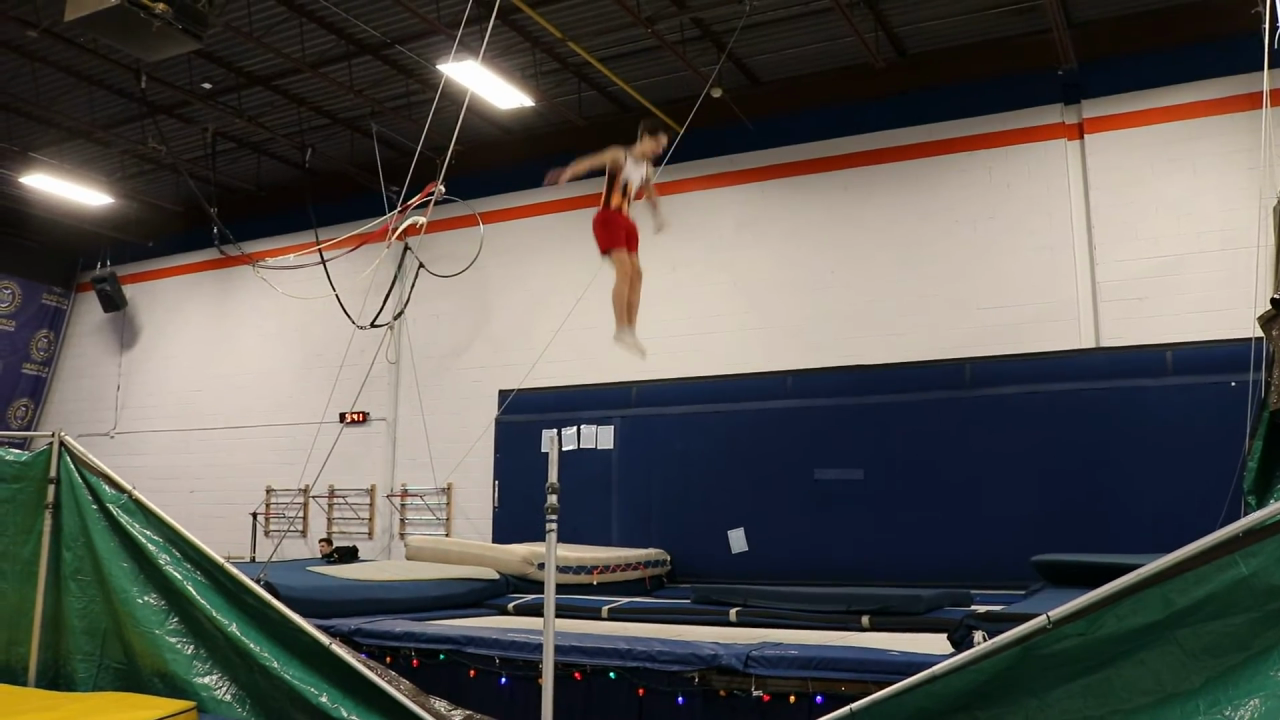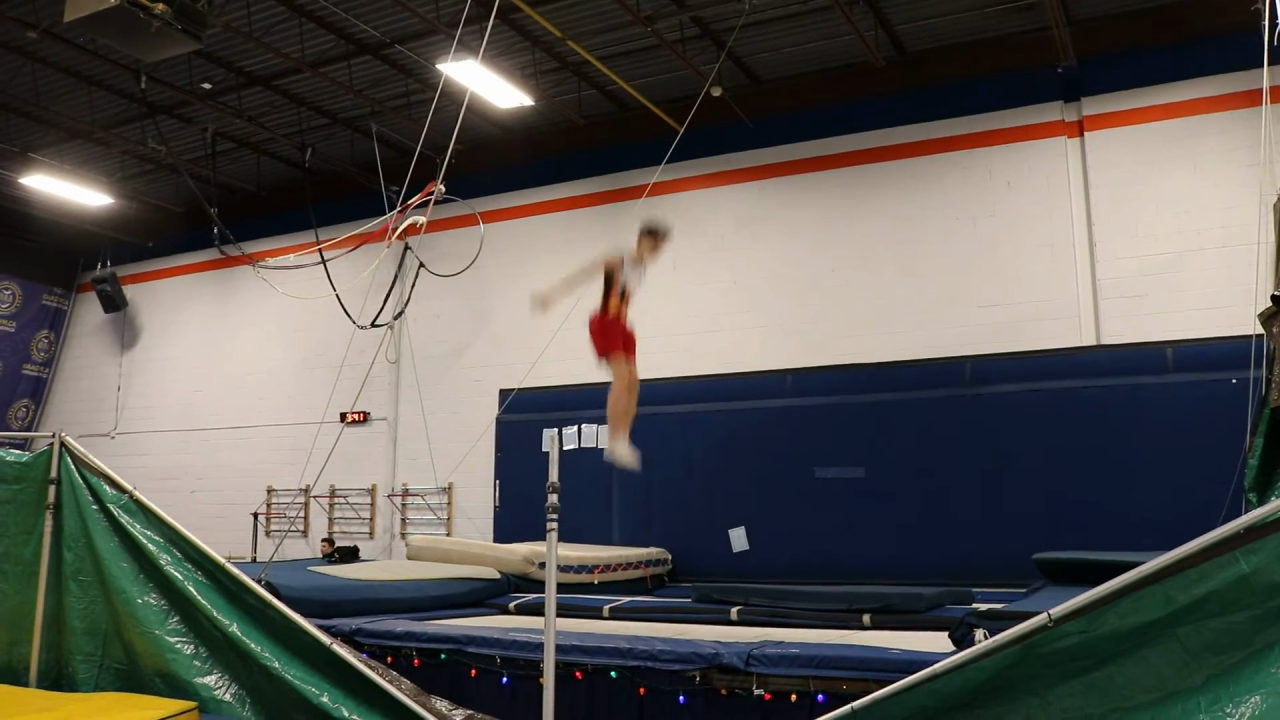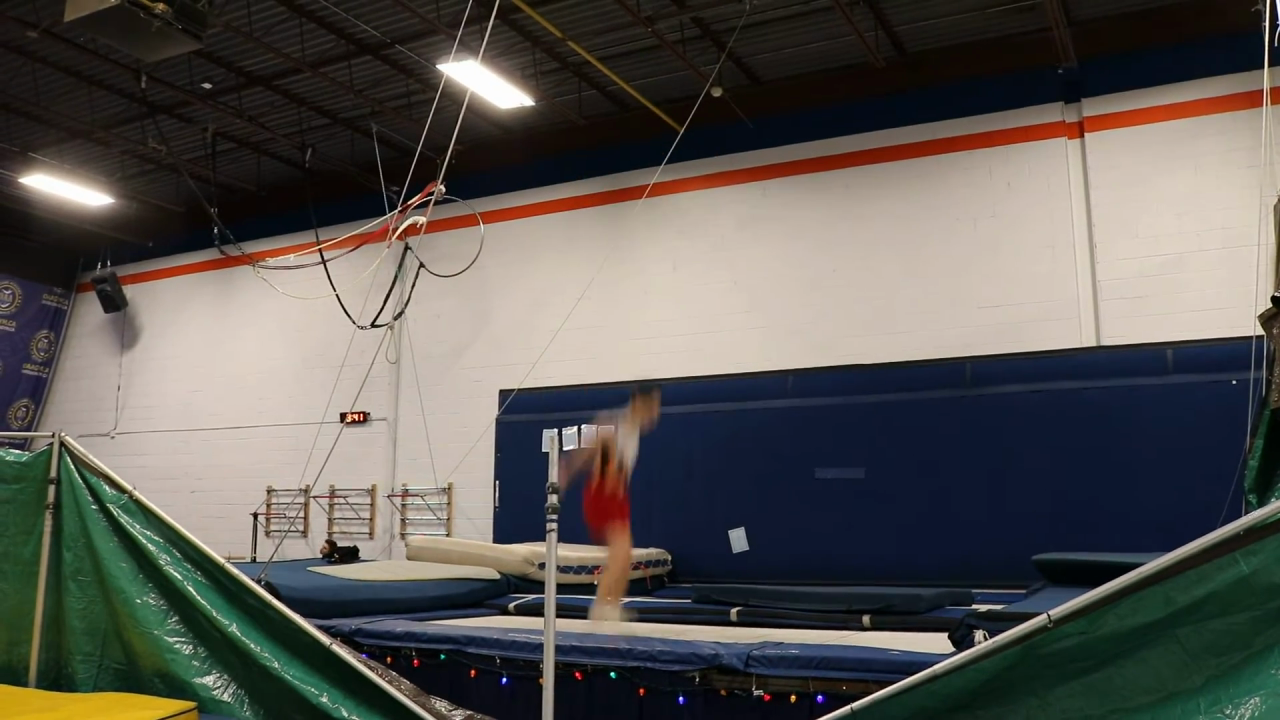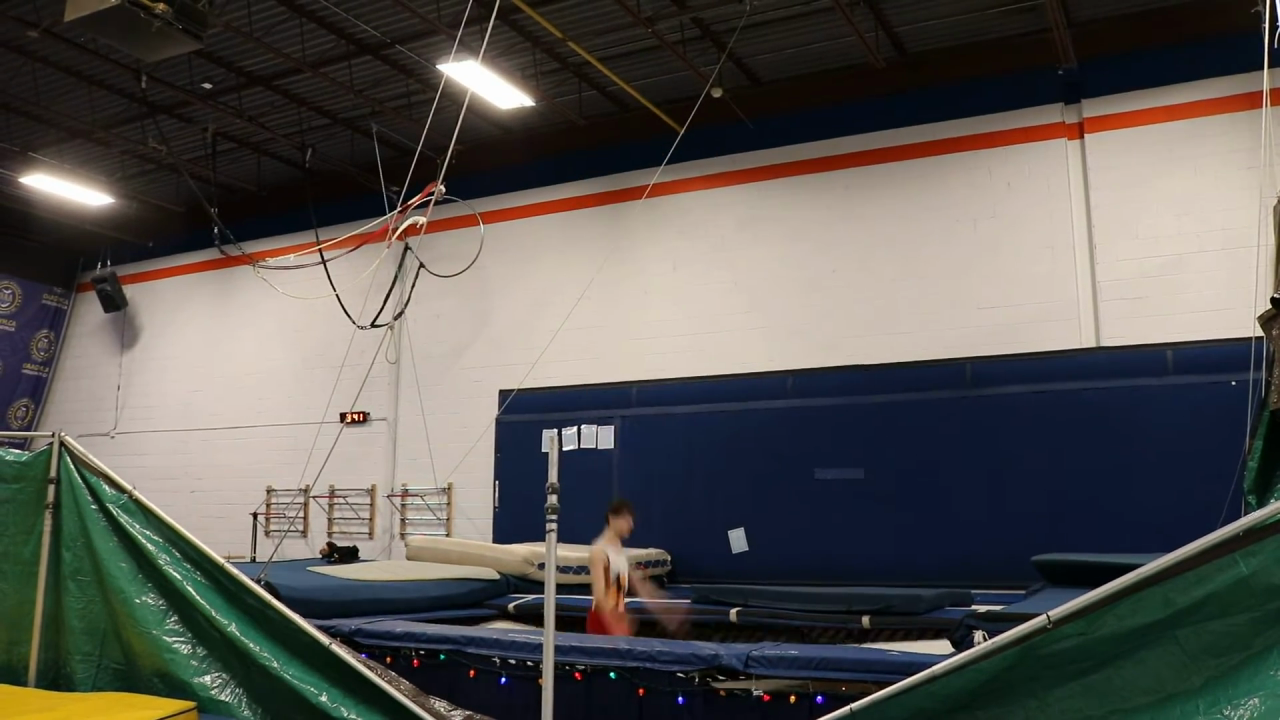
dt=0.2s
person 1, frame 1
left shoulder: (647, 169)
right shoulder: (619, 156)
left elbow: (651, 194)
right elbow: (590, 162)
left wrist: (657, 217)
right wrist: (565, 173)
left hip: (625, 221)
right hip: (609, 220)
left knee: (636, 273)
right knee: (625, 272)
left ankle: (631, 331)
right ankle: (622, 331)
person 1, frame 2
left shoulder: (642, 266)
right shoulder: (617, 260)
right elbow: (582, 274)
right wrist: (552, 293)
left hip: (621, 326)
right hip: (605, 324)
left knee: (633, 382)
right knee: (622, 378)
left ankle: (622, 441)
right ankle: (616, 441)
person 1, frame 3
left shoulder: (635, 431)
right shoulder: (611, 429)
right elbow: (583, 456)
right wrist: (565, 474)
left hip: (617, 497)
right hip: (601, 496)
left knee: (622, 556)
right knee: (621, 551)
left ankle: (610, 607)
right ankle: (602, 607)
person 1, frame 4
left shoulder: (620, 551)
right shoulder: (599, 551)
left elbow: (638, 583)
right elbow: (598, 589)
left wrist: (665, 609)
right wrist: (611, 620)
left hip: (618, 616)
right hip: (603, 619)
